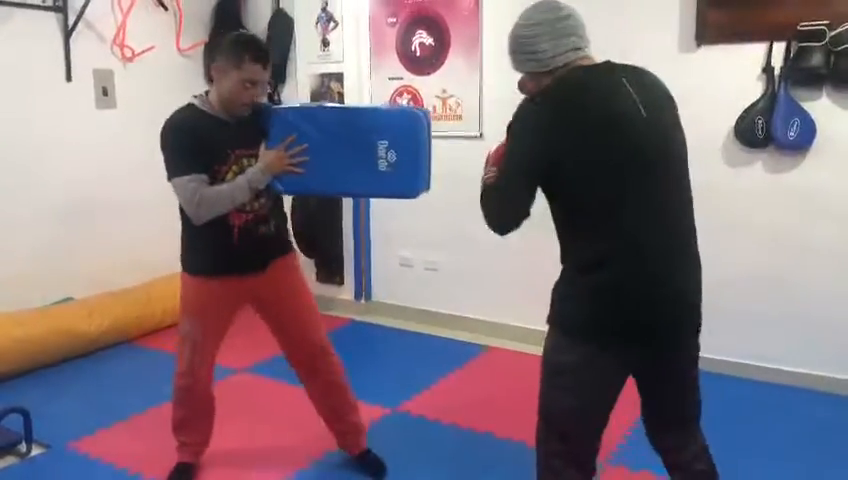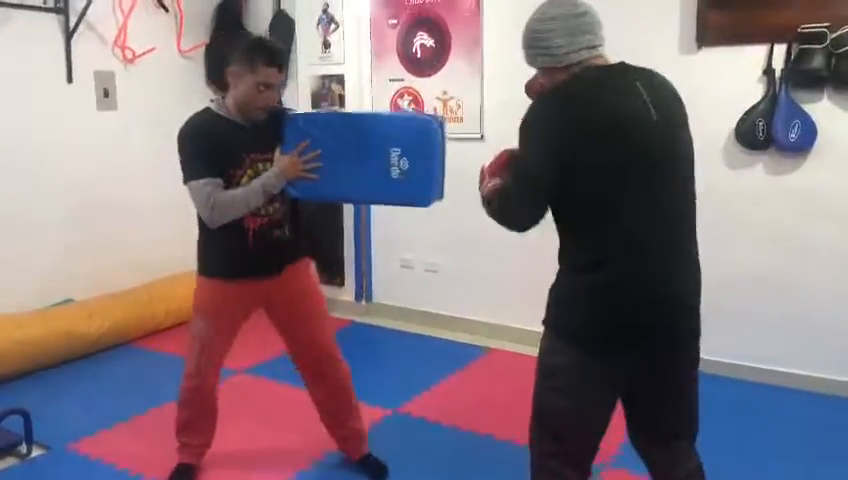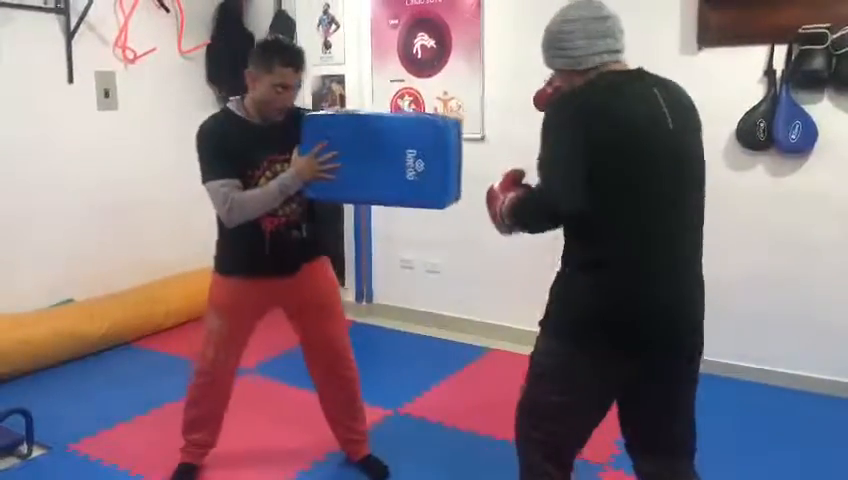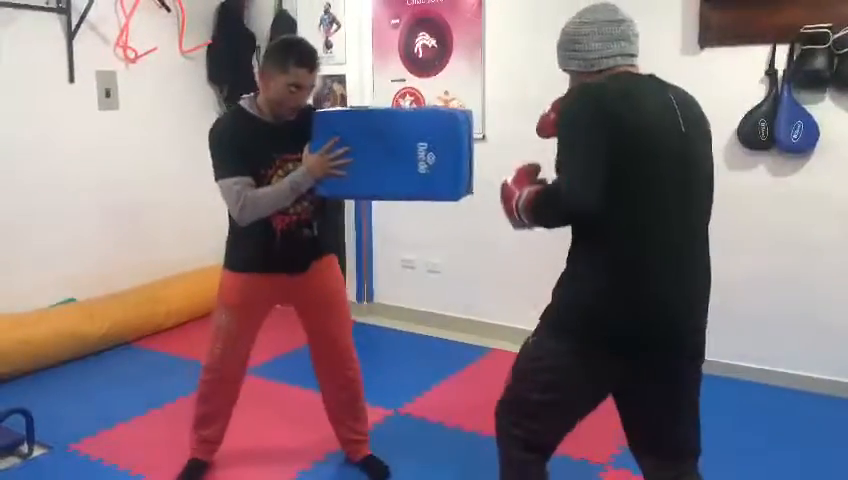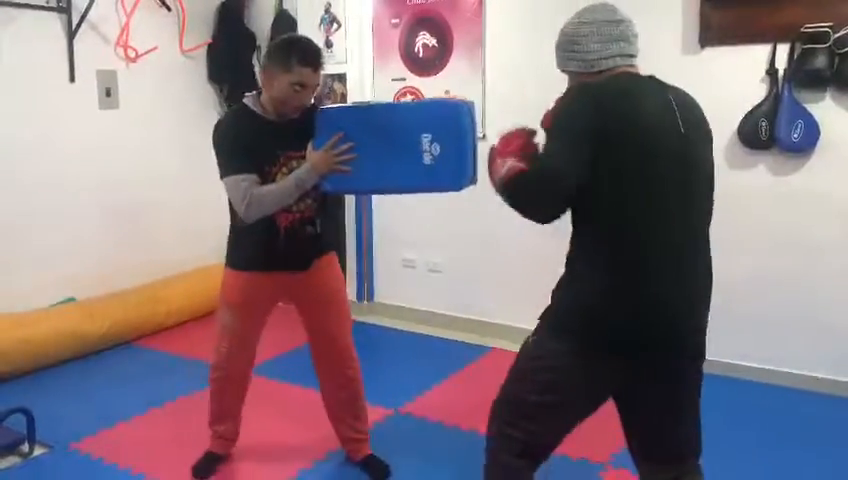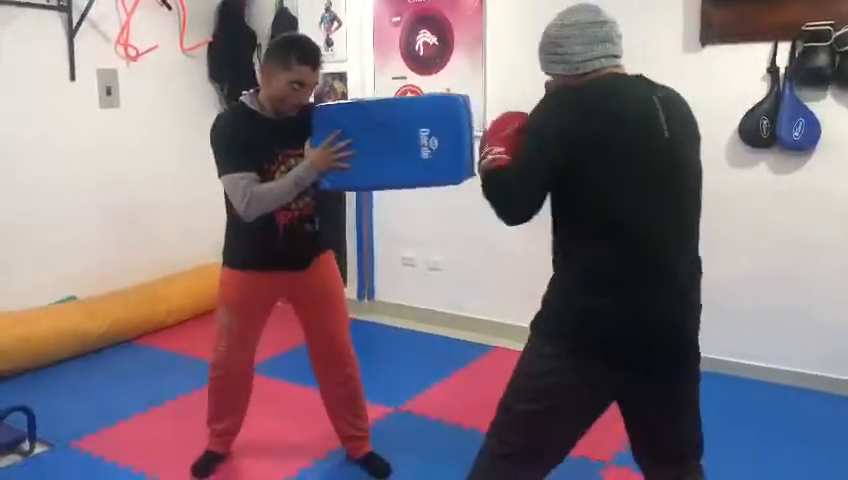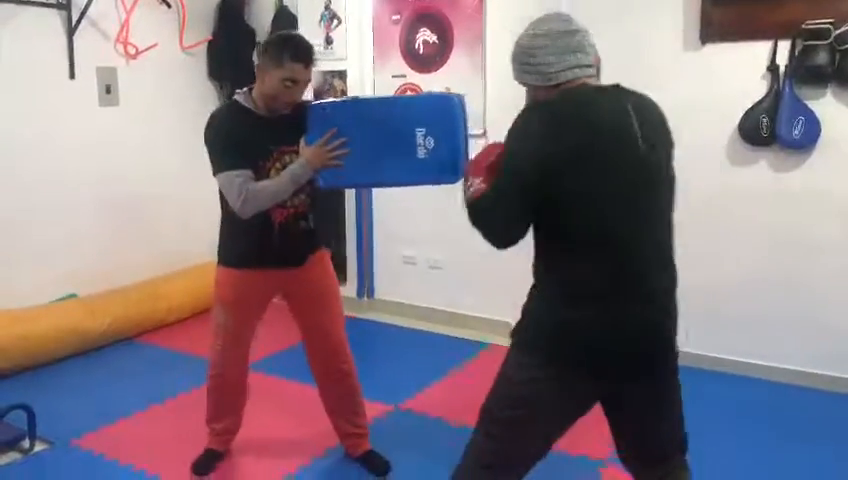
dt=0.1s
person 1, frame 1
left shoulder: (544, 110)
right shoulder: (648, 87)
left elbow: (503, 214)
left wrist: (494, 172)
left hip: (597, 306)
right hip: (675, 296)
right knee: (680, 434)
person 1, frame 2
left shoulder: (556, 109)
right shoulder: (659, 91)
left elbow: (521, 210)
left wrist: (493, 186)
left hip: (592, 310)
right hip: (673, 304)
person 1, frame 3
left shoulder: (576, 106)
right shoulder: (676, 100)
left elbow: (558, 202)
left wrist: (508, 207)
left hip: (595, 313)
right hip: (675, 314)
person 1, frame 4
left shoulder: (592, 104)
right shoulder: (685, 107)
left elbow: (577, 199)
left wrist: (522, 202)
left hip: (596, 314)
right hip: (676, 318)
left knee: (521, 432)
person 1, frame 5
left shoulder: (588, 104)
right shoulder: (686, 110)
left elbow: (545, 198)
left wrist: (505, 168)
left hip: (594, 316)
right hip: (676, 320)
person 1, frame 6
left shoulder: (567, 107)
right shoulder: (674, 108)
left elbow: (514, 202)
left wrist: (494, 154)
left hip: (585, 323)
right hip: (669, 323)
person 1, frame 7
left shoulder: (541, 124)
right shoulder: (647, 114)
left elbow: (502, 227)
left wrist: (478, 182)
left hip: (564, 333)
right hip: (646, 331)
person 2, frame 1
left shoulder: (266, 119)
right shoulder: (182, 128)
left elbow: (301, 173)
right elbow: (198, 206)
right wrist: (263, 171)
left hip: (273, 260)
right hip: (210, 271)
left knee: (315, 352)
right knee: (193, 370)
left ankle: (354, 442)
person 2, frame 2
left shoulder: (282, 123)
right shoulder: (199, 132)
left elbow: (313, 178)
right elbow: (212, 210)
right wrist: (277, 176)
left hip: (288, 264)
right hip: (225, 274)
left knee: (323, 357)
right knee: (200, 371)
person 2, frame 3
left shoulder: (304, 124)
right shoulder: (217, 132)
left elbow: (333, 179)
right elbow: (230, 210)
right wrist: (294, 177)
left hip: (305, 263)
right hip: (241, 271)
left knee: (335, 358)
right knee: (213, 367)
person 2, frame 4
left shoulder: (316, 122)
right shoulder: (230, 130)
left elbow: (345, 176)
right elbow: (243, 208)
right wrist: (305, 175)
left hip: (313, 261)
right hip: (250, 268)
left knee: (340, 358)
right knee: (223, 363)
person 2, frame 5
left shoulder: (317, 121)
right shoulder: (234, 128)
left elbow: (347, 172)
right elbow: (248, 204)
right wrist: (310, 171)
left hip: (314, 259)
right hip: (253, 265)
left knee: (339, 356)
right knee: (230, 361)
right ankle: (220, 444)
person 2, frame 6
left shoulder: (314, 119)
right shoulder: (231, 126)
left elbow: (346, 170)
right elbow: (248, 203)
right wrist: (309, 168)
left hip: (311, 258)
right hip: (250, 264)
left knee: (338, 354)
right knee: (230, 360)
left ankle: (358, 444)
right ankle: (219, 442)
person 2, frame 7
left shoulder: (307, 116)
right shoulder: (226, 124)
left elbow: (336, 168)
right elbow: (244, 201)
right wrist: (305, 165)
left hip: (306, 255)
right hip: (245, 262)
left knee: (333, 352)
right knee: (227, 358)
left ankle: (356, 441)
right ankle: (219, 439)
